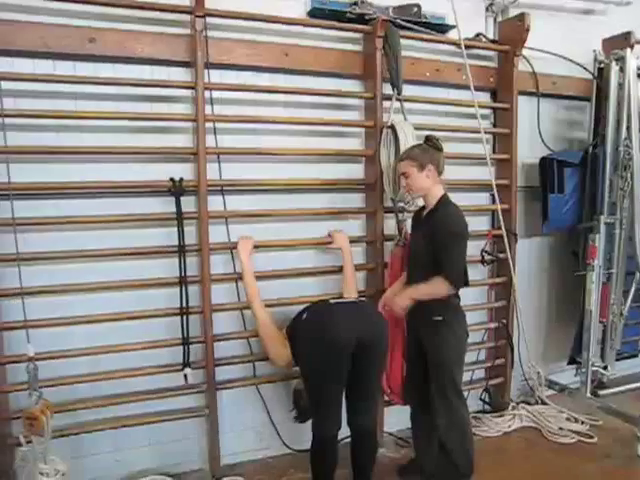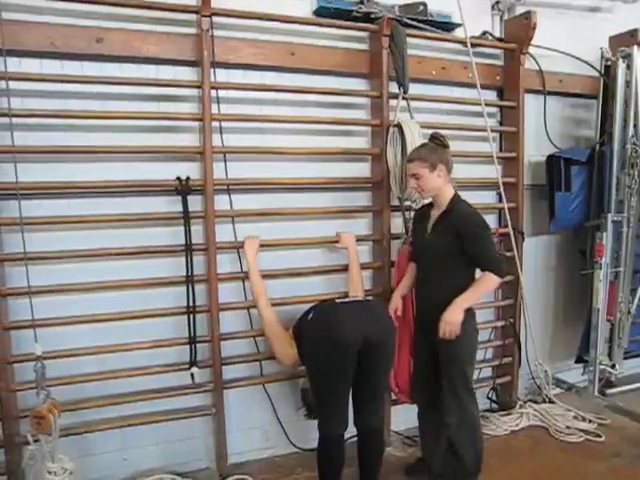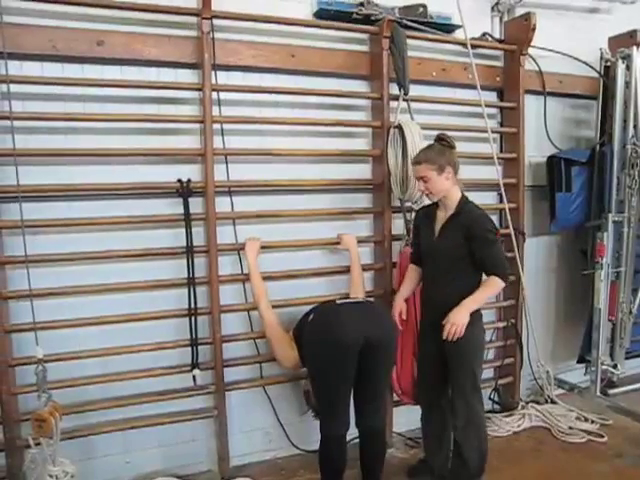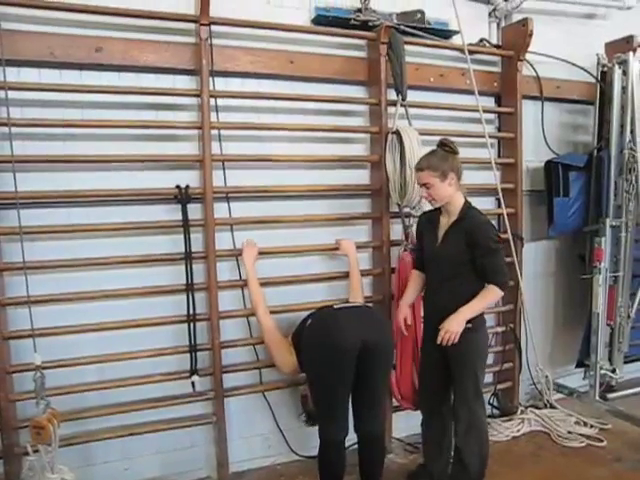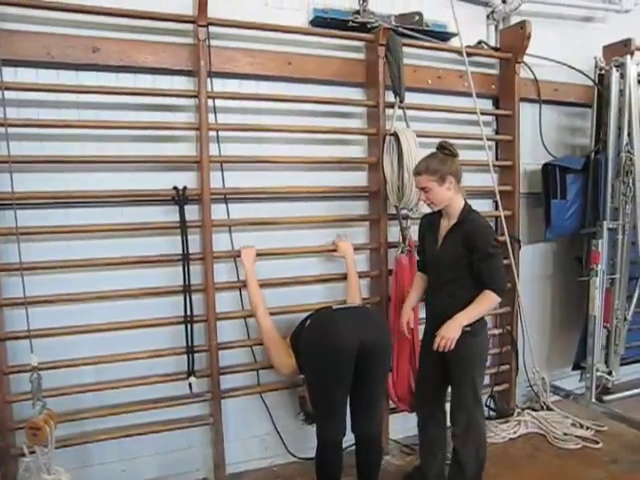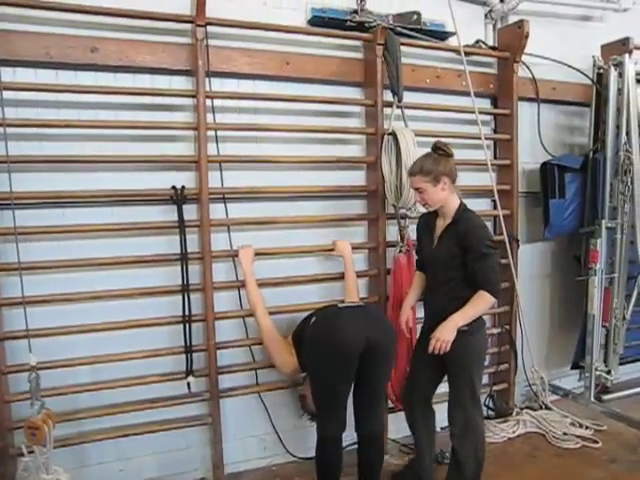
dt=0.2s
person 1, frame 1
left shoulder: (448, 218)
right shoulder: (422, 215)
left elbow: (450, 279)
left wrist: (410, 295)
right wrist: (396, 290)
left hip: (443, 323)
right hip: (421, 321)
left knee: (446, 398)
right knee: (418, 393)
person 1, frame 2
left shoulder: (466, 217)
right shoulder: (422, 215)
left elbow: (495, 271)
left wrist: (458, 306)
right wrist: (400, 292)
left hip: (455, 323)
right hip: (426, 320)
left knee: (458, 398)
right knee: (425, 393)
person 1, frame 3
left shoulder: (474, 219)
right shoulder: (423, 217)
left elbow: (498, 276)
left wrist: (464, 308)
right wrist: (401, 295)
left hip: (461, 324)
right hip: (431, 322)
left knee: (464, 400)
right knee: (430, 395)
person 1, frame 4
left shoulder: (478, 226)
right shoulder: (426, 222)
left elbow: (497, 284)
left wrist: (461, 316)
right wrist: (406, 301)
left hip: (467, 331)
right hip: (434, 326)
left knee: (467, 406)
right knee: (431, 401)
person 1, frame 5
left shoulder: (477, 229)
right shoulder: (428, 224)
left elbow: (495, 290)
left wrist: (458, 322)
right wrist: (409, 303)
left hip: (467, 334)
right hip: (434, 329)
left knee: (465, 410)
right knee: (426, 402)
person 1, frame 6
left shoulder: (472, 229)
right shoulder: (425, 223)
left elbow: (490, 291)
left wrist: (452, 325)
right wrist: (409, 302)
left hip: (465, 334)
right hip: (432, 328)
left knee: (463, 411)
right knee: (414, 396)
person 2, frame 1
left shoulder: (285, 352)
left elbow: (256, 303)
right elbow: (350, 295)
left wrist: (245, 257)
right wrist: (345, 248)
left hip: (325, 330)
right hip: (371, 319)
left knee: (326, 428)
right knee: (365, 423)
person 2, frame 2
left shoulder: (291, 352)
left elbow: (263, 303)
right elbow: (357, 296)
left wrist: (251, 257)
right wrist: (351, 248)
left hip: (331, 331)
right hip: (378, 318)
left knee: (332, 427)
right knee: (371, 422)
person 2, frame 3
left shoulder: (291, 353)
left elbow: (263, 305)
right elbow: (358, 297)
left wrist: (252, 259)
right wrist: (353, 249)
left hip: (331, 330)
right hip: (379, 319)
left knee: (334, 429)
right knee: (373, 423)
person 2, frame 4
left shoulder: (290, 359)
left elbow: (261, 311)
right elbow: (357, 299)
left wrist: (249, 265)
right wrist: (352, 255)
left hip: (329, 335)
right hip: (375, 323)
left knee: (333, 434)
right knee: (372, 428)
person 2, frame 5
left shoulder: (289, 361)
left elbow: (260, 311)
right elbow: (355, 300)
left wrist: (248, 267)
right wrist: (349, 257)
left hip: (328, 336)
right hip: (374, 325)
left knee: (330, 435)
right knee: (369, 429)
person 2, frame 6
left shoulder: (290, 360)
left elbow: (259, 311)
right elbow: (353, 301)
left wrist: (247, 266)
right wrist: (347, 255)
left hip: (332, 333)
right hip: (377, 322)
left knee: (330, 431)
right knee: (372, 427)
